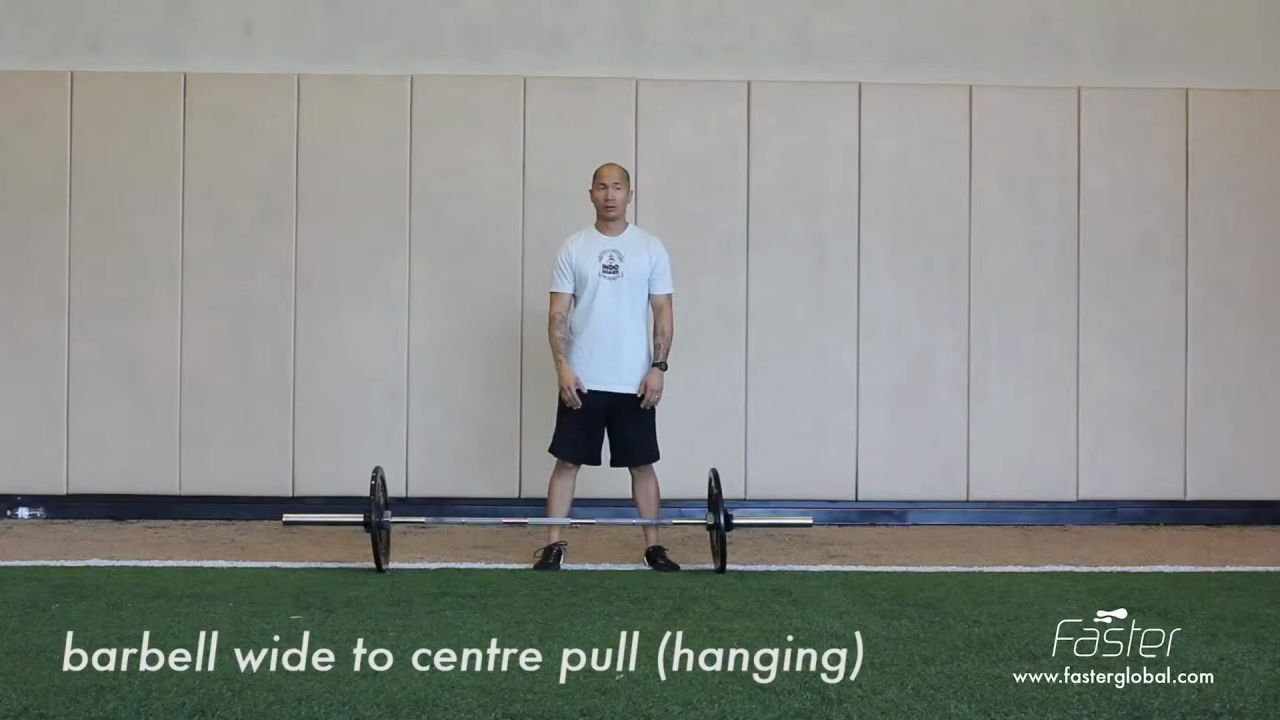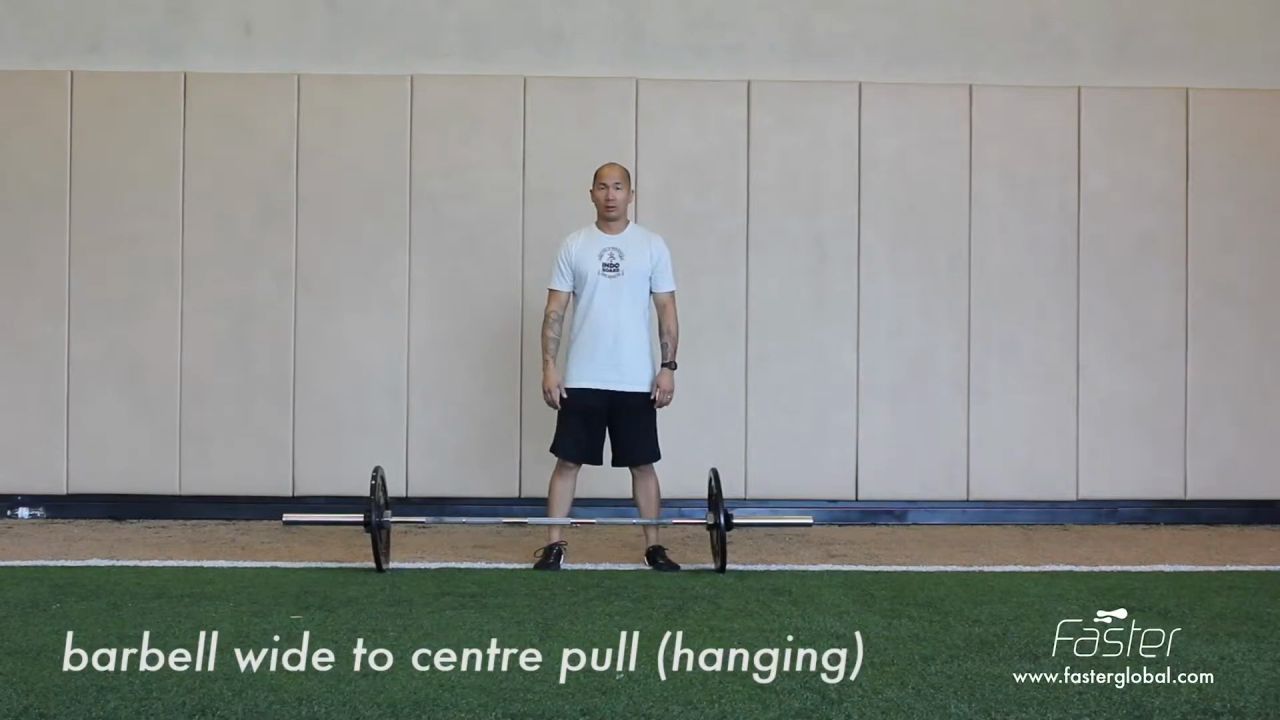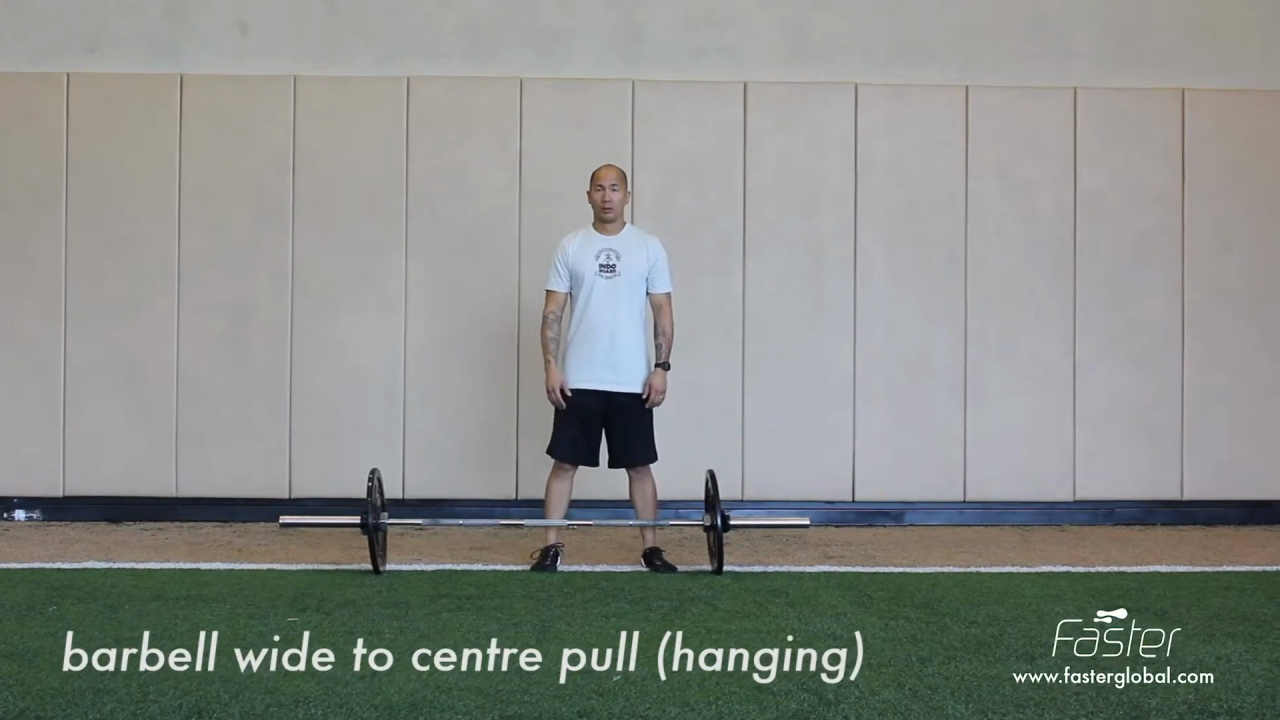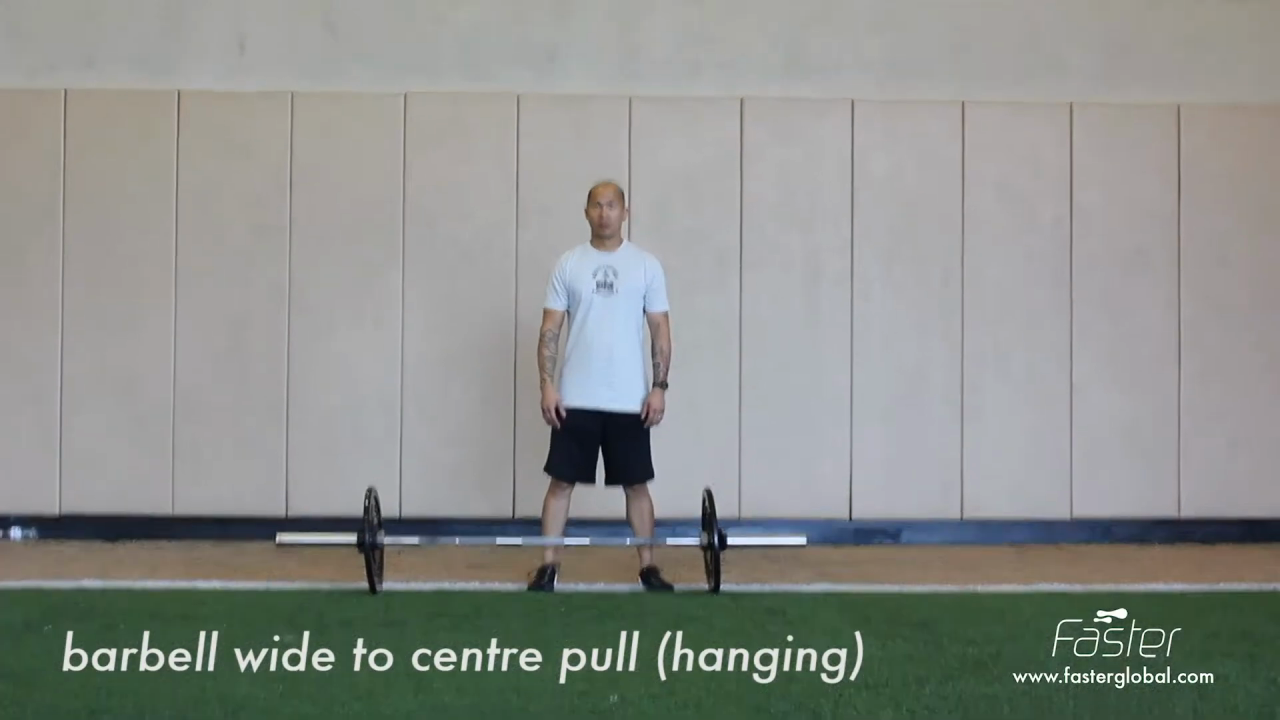
dt=0.5s
person 1, frame 1
left shoulder: (651, 247)
right shoulder: (573, 247)
left elbow: (663, 313)
right elbow: (558, 314)
left wrist: (658, 368)
right wrist: (563, 367)
left hip: (634, 381)
right hip: (583, 380)
left knee: (642, 463)
right knee: (567, 461)
left ankle: (653, 546)
right ankle: (554, 544)
person 1, frame 2
left shoulder: (652, 245)
right shoulder: (573, 246)
left elbow: (666, 310)
right elbow: (555, 310)
left wrist: (668, 367)
right wrist: (549, 366)
left hip: (636, 380)
right hip: (582, 379)
left knee: (642, 462)
right knee: (568, 460)
left ankle: (653, 545)
right ankle: (554, 544)
person 1, frame 3
left shoulder: (649, 247)
right shoulder: (570, 246)
left elbow: (662, 312)
right elbow: (553, 312)
left wrist: (661, 367)
right wrist: (551, 366)
left hip: (632, 381)
right hip: (579, 380)
left knee: (639, 465)
right knee: (564, 462)
left ankle: (650, 547)
right ankle: (551, 546)
person 1, frame 4
left shoulder: (646, 264)
right shoulder: (568, 264)
left elbow: (660, 329)
right elbow: (550, 329)
left wrist: (659, 387)
right wrist: (547, 385)
left hip: (629, 400)
right hip: (576, 399)
left knee: (636, 482)
right knee: (561, 480)
left ankle: (647, 566)
right ankle: (548, 564)
